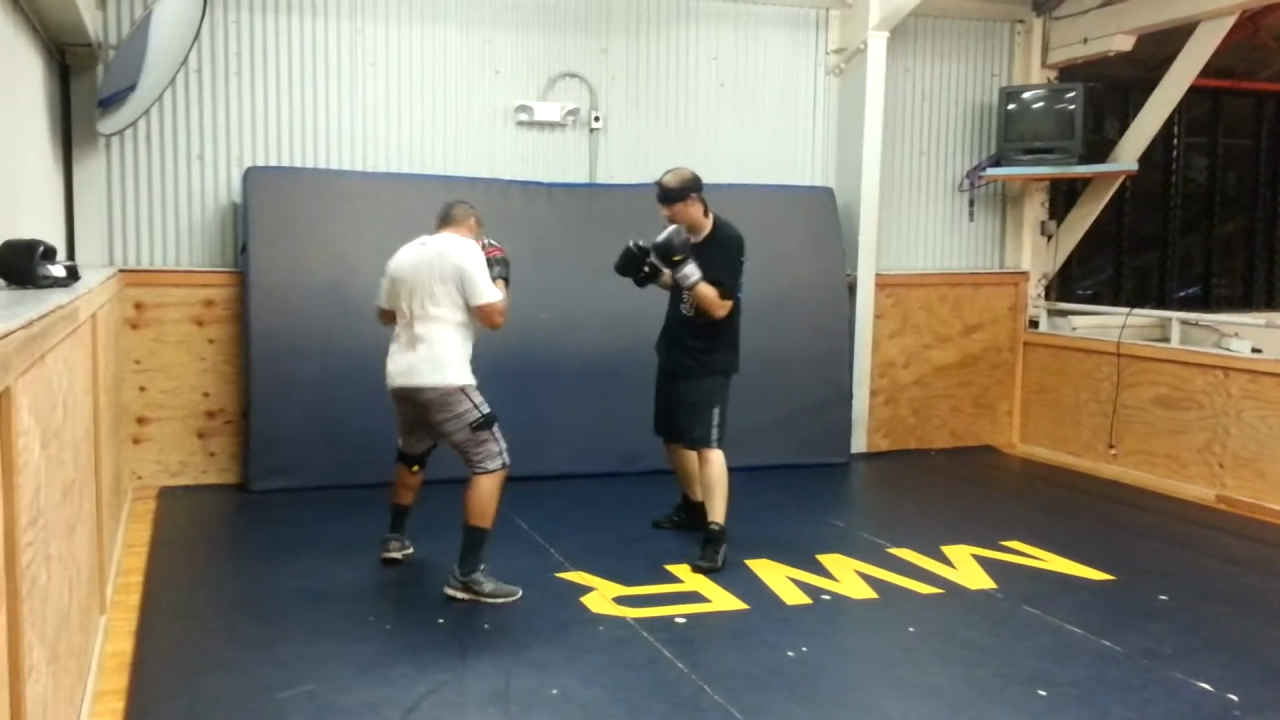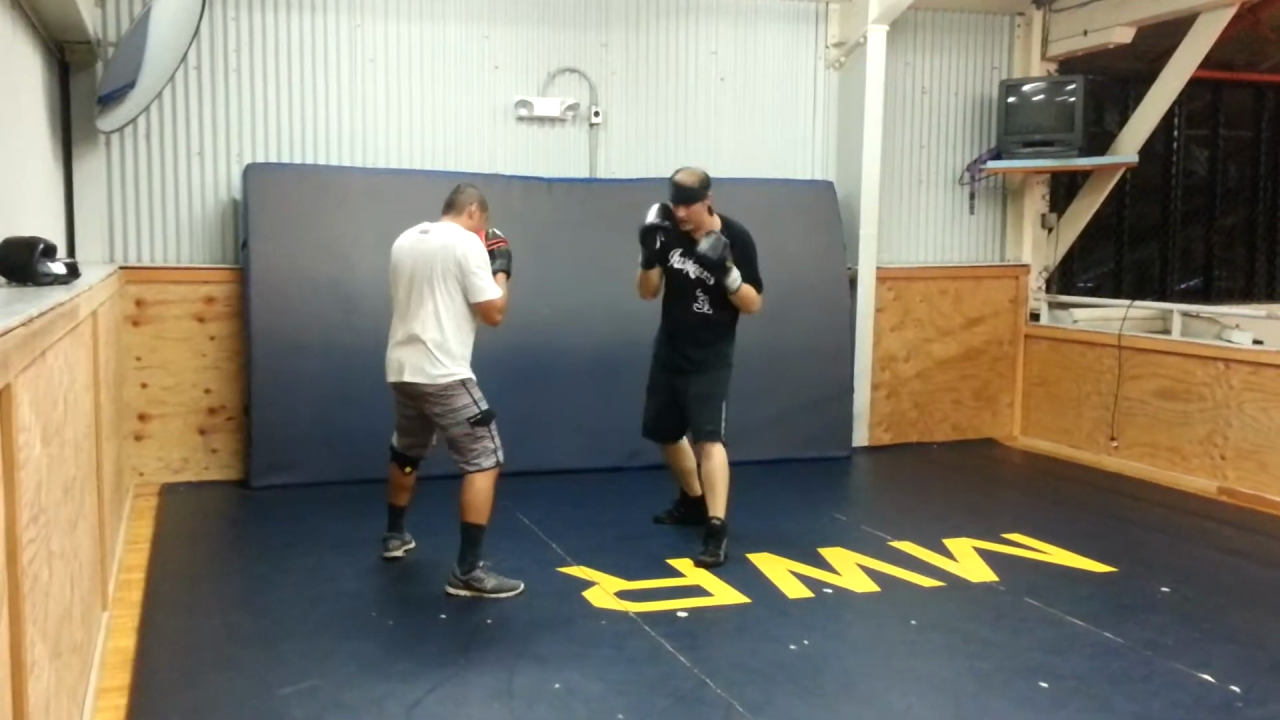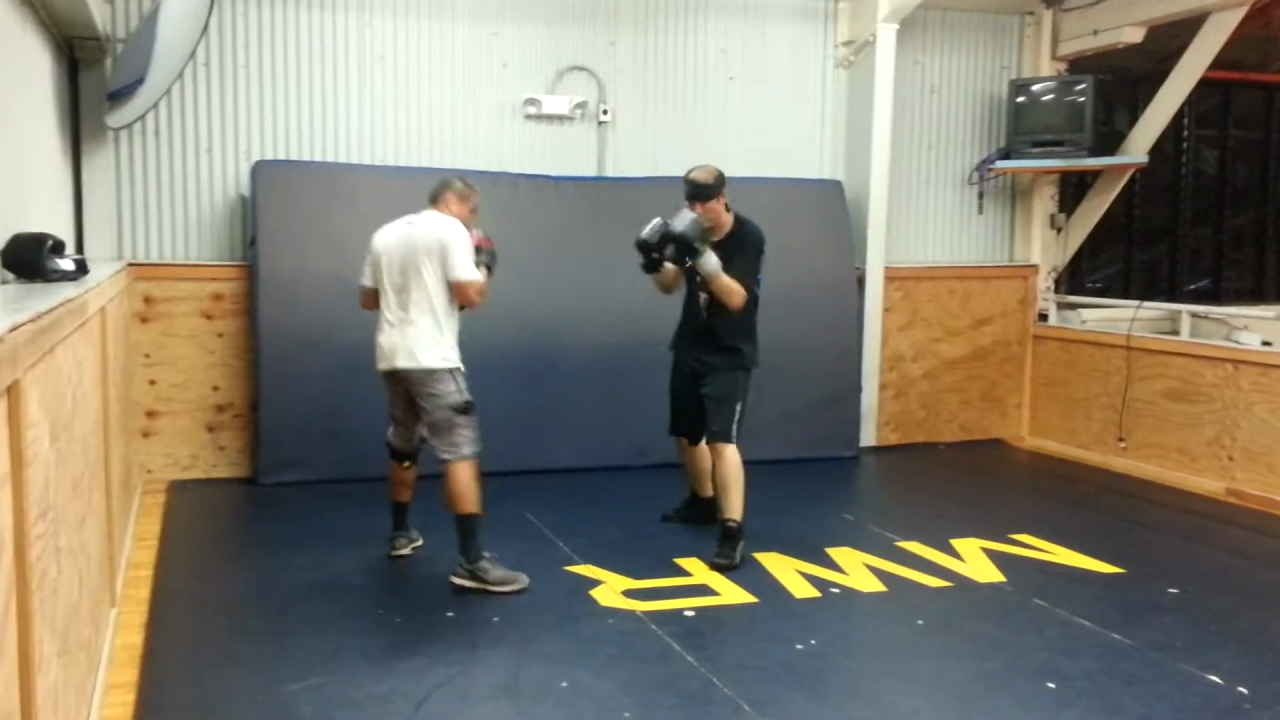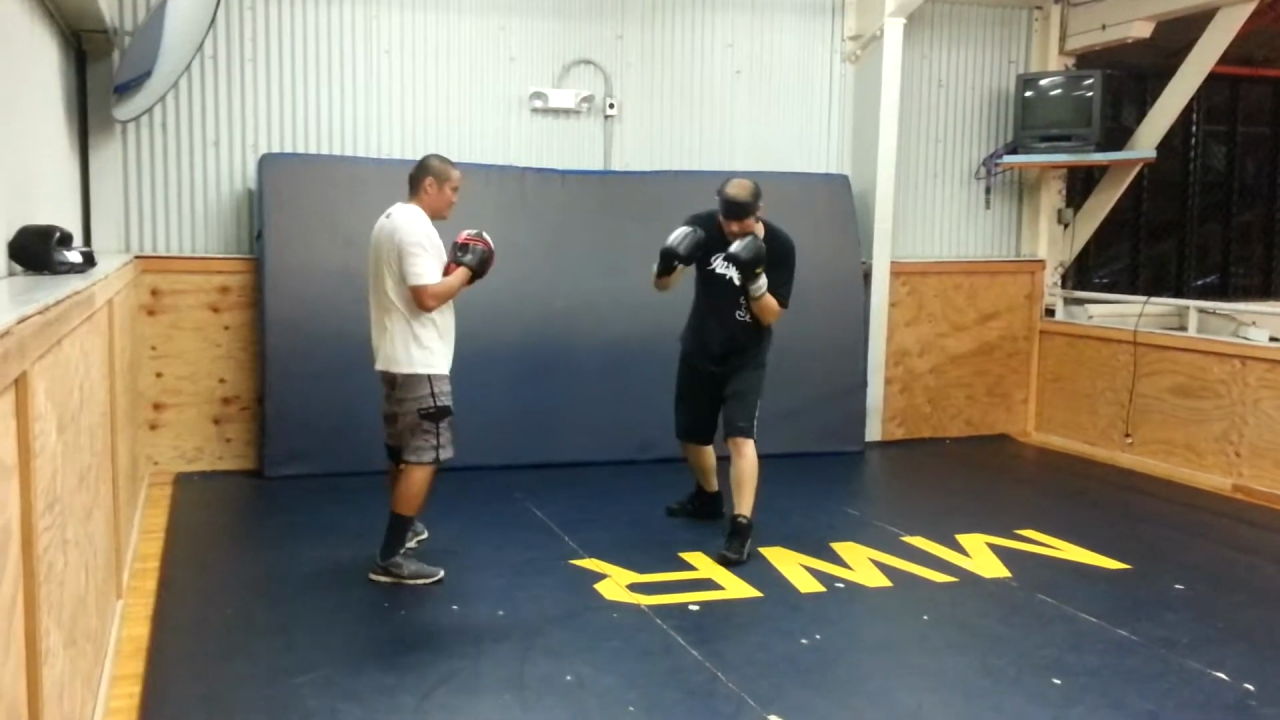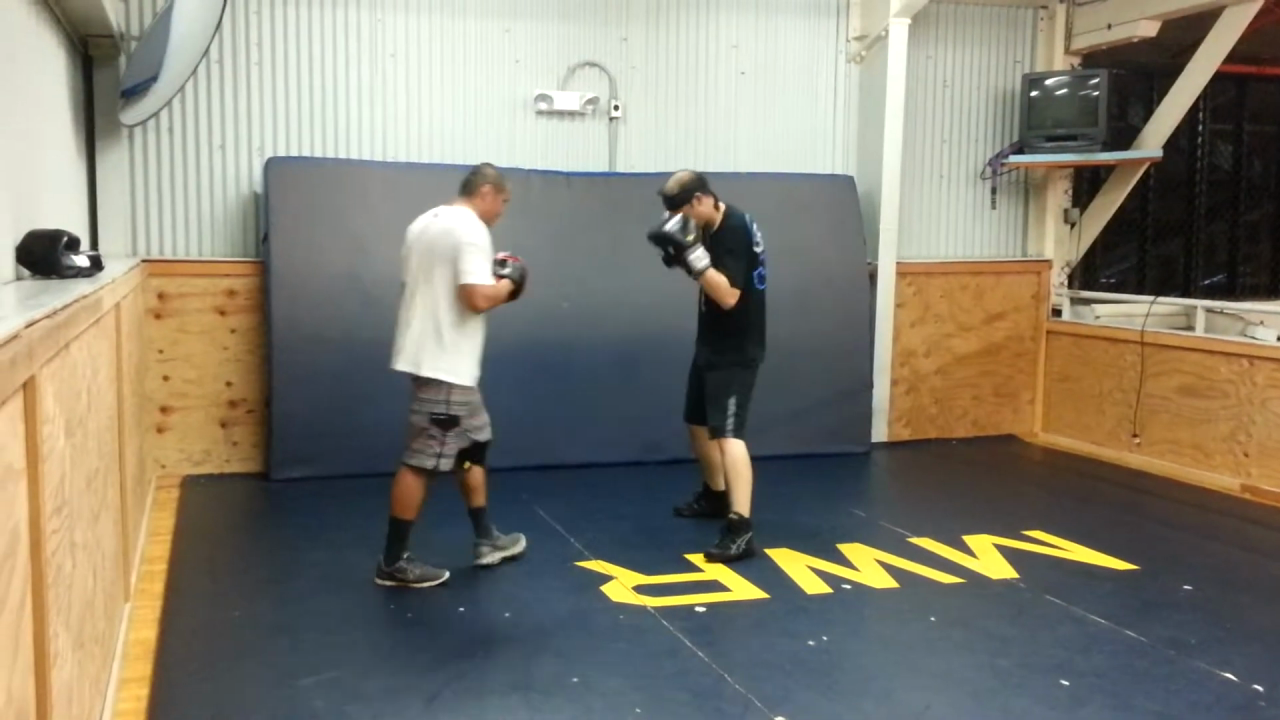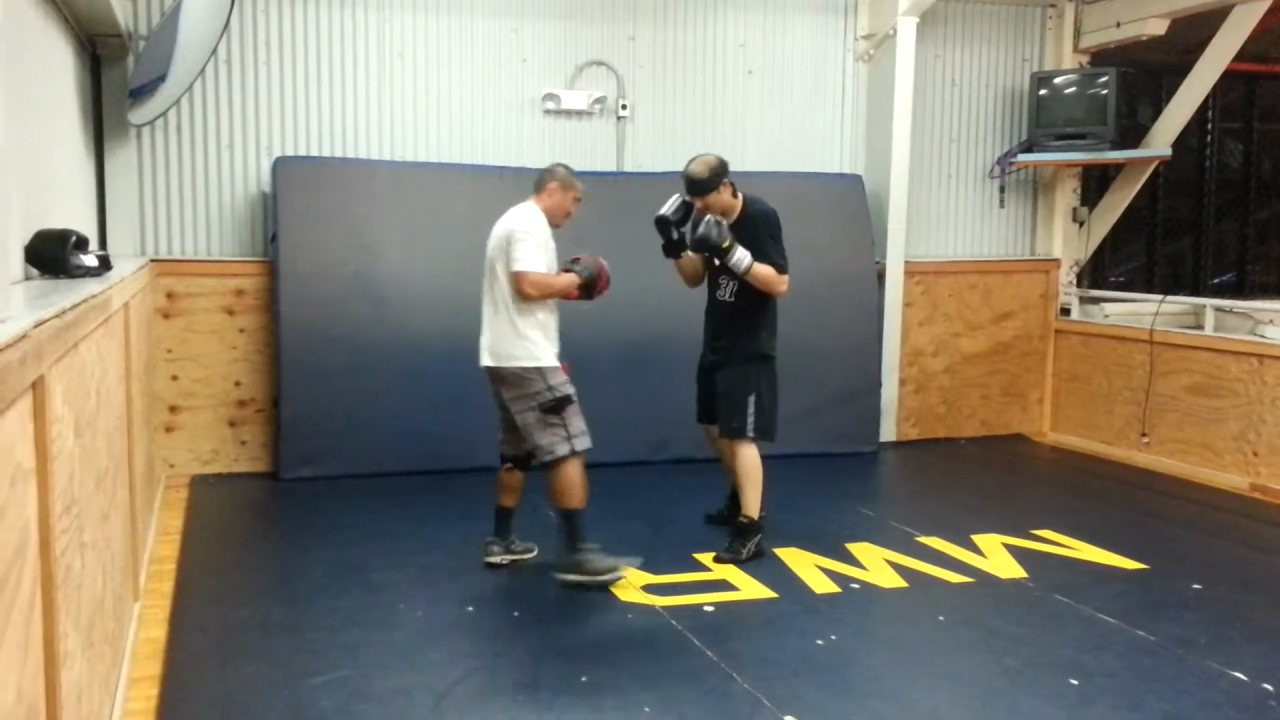
dt=0.5s
person 1, frame 1
left shoulder: (403, 255)
right shoulder: (467, 251)
left elbow: (386, 314)
right elbow: (495, 317)
right wrist: (499, 279)
left hip: (403, 378)
right hip: (444, 379)
left knee: (412, 454)
right knee: (491, 463)
left ankle: (395, 538)
right ankle: (467, 575)
person 1, frame 2
left shoulder: (404, 241)
right shoulder: (467, 244)
right elbow: (494, 314)
right wrist: (501, 271)
left hip: (402, 369)
right hip: (443, 375)
left knee: (406, 453)
right knee: (484, 463)
left ankle: (394, 535)
right ankle: (468, 570)
person 1, frame 3
left shoulder: (386, 234)
right shoulder: (450, 230)
left elbow: (368, 298)
right elbow: (470, 295)
right wrist: (483, 265)
left hip: (391, 357)
right hip: (431, 360)
left knee: (403, 447)
right knee: (460, 453)
left ankle: (400, 533)
right ankle: (473, 561)
person 1, frame 4
left shoulder: (390, 220)
right shoulder: (416, 228)
right elbow: (428, 298)
left wrist: (450, 267)
right wrist: (467, 269)
left hip: (398, 356)
right hip: (418, 362)
left knee: (404, 451)
right knee: (424, 456)
left ankle: (404, 525)
right ankle: (390, 557)
person 1, frame 5
left shoulder: (424, 223)
right shoulder: (471, 230)
right elbow: (478, 298)
right wrist: (508, 282)
left hip: (435, 358)
right hip: (443, 364)
left knee: (473, 443)
right knee: (421, 461)
left ankle: (486, 539)
right ankle: (393, 561)
person 1, frame 6
left shoulder: (512, 221)
right shoulder: (529, 221)
right elbow: (530, 284)
left wrist: (562, 285)
right wrist: (575, 280)
left hip: (503, 355)
right hip: (525, 357)
left knee: (517, 450)
right knee: (567, 449)
left ankle: (501, 540)
right ankle: (574, 554)
person 2, frame 1
left shoulder: (727, 239)
right shoulder: (682, 234)
left elbow: (718, 307)
left wrist: (681, 264)
right wrist: (650, 272)
left hip: (709, 361)
right hip: (675, 353)
left knee: (706, 443)
right knee: (674, 437)
left ankle: (716, 534)
right ankle: (693, 507)
person 2, frame 2
left shoulder: (736, 238)
right shoulder: (670, 229)
left elbow: (753, 304)
right elbow: (648, 293)
left wrist: (725, 270)
right wrist: (649, 254)
left hip: (709, 357)
right hip: (668, 351)
left knee: (708, 438)
right knee: (666, 434)
left ankle: (717, 529)
right ankle: (693, 501)
person 2, frame 3
left shoulder: (748, 235)
left elbow: (735, 299)
right elbow: (669, 285)
left wrist: (702, 255)
right wrist: (653, 261)
left hip: (729, 357)
right hip: (689, 349)
left knee: (723, 440)
right knee: (685, 434)
left ankle: (733, 530)
right ankle: (704, 501)
person 2, frame 4
left shoulder: (779, 245)
right shoulder: (704, 227)
left elbow: (770, 316)
right elbow: (661, 285)
left wrist: (754, 275)
right wrist: (669, 263)
left hip: (745, 358)
right hip: (698, 352)
left knee: (740, 437)
right knee: (691, 434)
left ankle: (742, 528)
right ankle: (708, 496)
person 2, frame 5
left shoulder: (734, 229)
right shoulder: (712, 225)
left elbow: (728, 296)
left wrist: (691, 250)
right wrist: (678, 254)
left hip: (736, 349)
right hip: (712, 344)
left knee: (727, 433)
right knee: (698, 423)
left ankle: (740, 528)
right ankle: (715, 495)
person 2, frame 6
left shoulder: (760, 216)
right shoulder: (704, 217)
left elbow: (779, 284)
right elbow: (693, 278)
left wrist: (731, 251)
right wrist: (674, 242)
left hip: (749, 347)
right hip: (716, 341)
left knee: (741, 436)
right knee: (716, 427)
left ankle: (750, 530)
right ankle: (740, 500)
